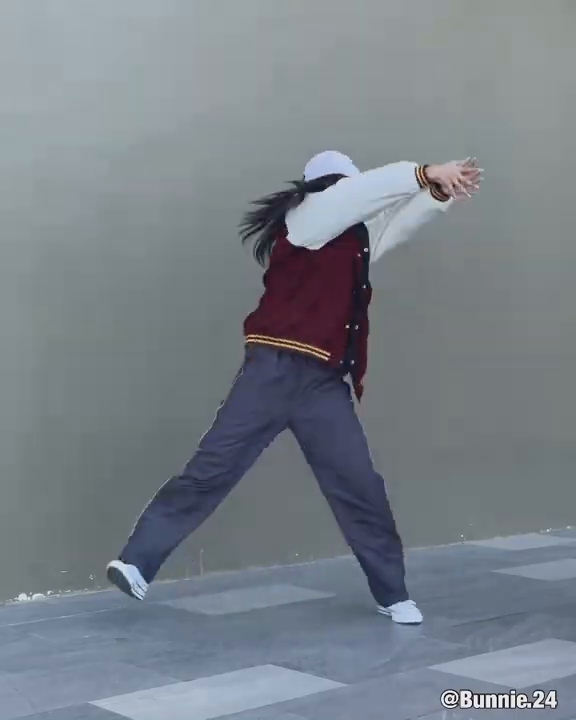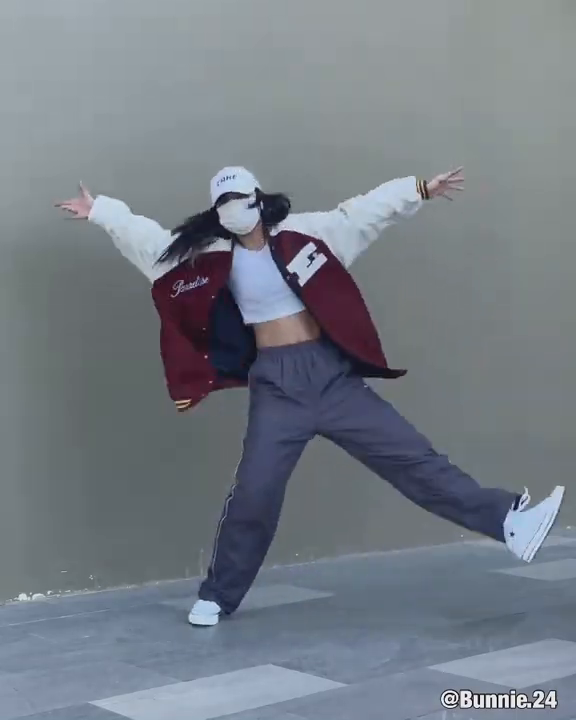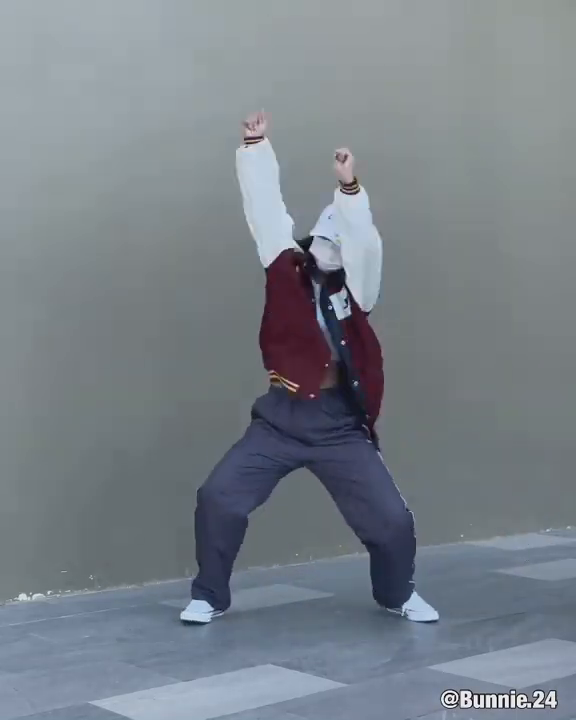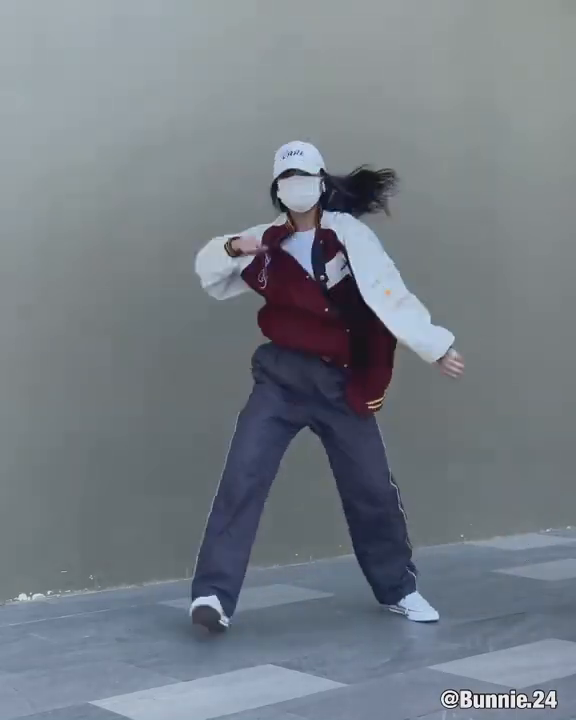
dt=0.4s
person 1, frame 1
left shoulder: (350, 233)
right shoulder: (306, 217)
left elbow: (393, 214)
right elbow: (358, 194)
left wrist: (439, 190)
right wrist: (426, 172)
left hip: (322, 380)
right hip: (272, 369)
left knee: (359, 484)
right knee: (211, 468)
left ankle: (391, 593)
right ankle: (139, 560)
person 1, frame 2
left shoulder: (302, 235)
right shoulder: (211, 257)
left elbow: (361, 211)
right elbow: (153, 241)
left wrist: (421, 189)
right wrist: (101, 211)
left hip: (332, 374)
right hip: (278, 385)
left knee: (409, 452)
right knee: (255, 494)
left ankle: (507, 521)
right ankle: (217, 594)
person 1, frame 3
left shoulder: (355, 289)
right shoulder: (291, 269)
left elbow: (365, 251)
right elbow: (267, 215)
left wrist: (349, 187)
right wrist: (255, 144)
left hip: (338, 425)
right hip: (281, 421)
left knee: (392, 522)
right knee: (218, 500)
left ankle: (399, 595)
right ankle: (210, 595)
person 1, frame 4
left shoulder: (347, 232)
right shoulder: (267, 240)
left elbow: (386, 290)
right elbow: (210, 274)
left wrist: (434, 343)
right wrist: (231, 247)
left hip: (340, 378)
right hip: (280, 373)
left knee: (371, 489)
right knee: (243, 477)
left ankle: (399, 588)
right ankle: (214, 593)
